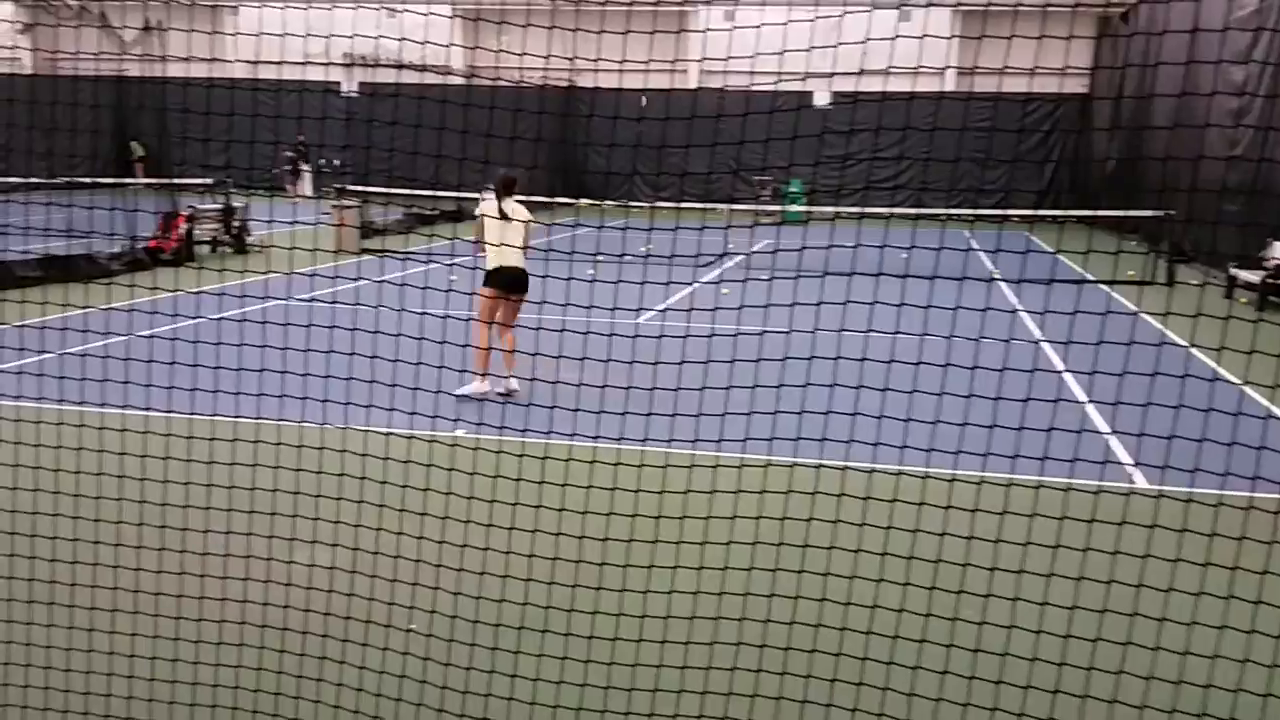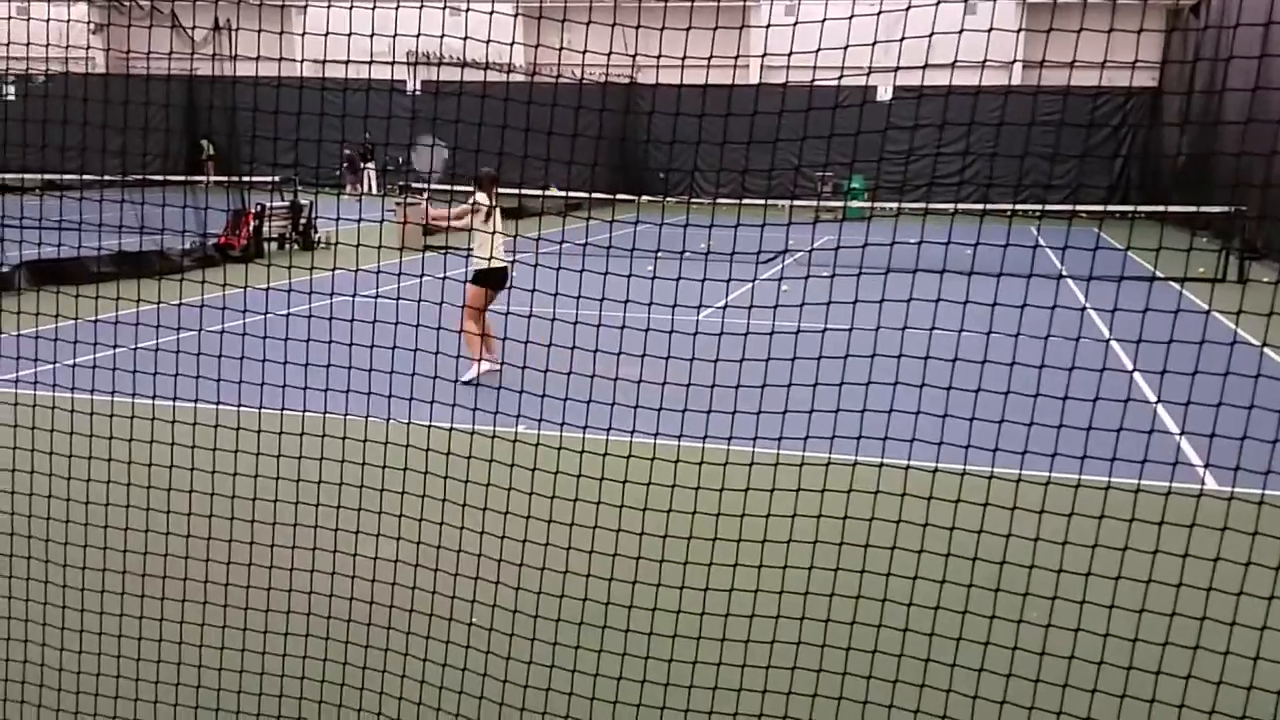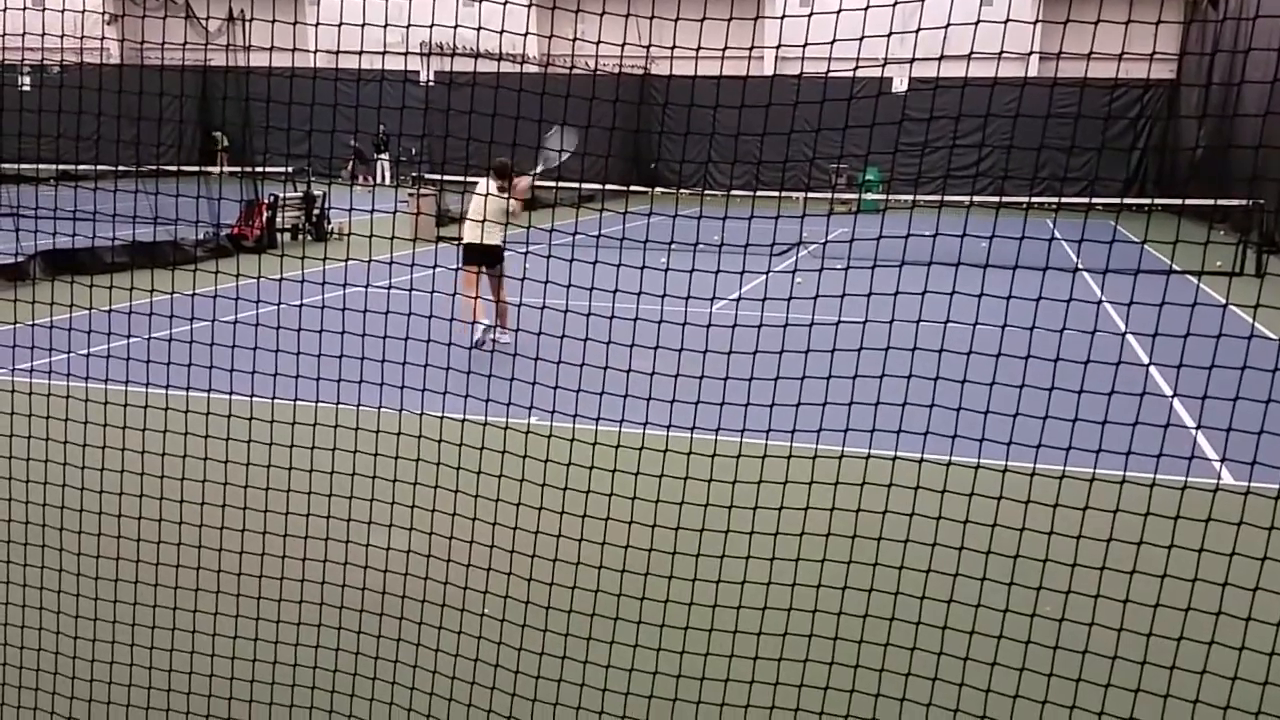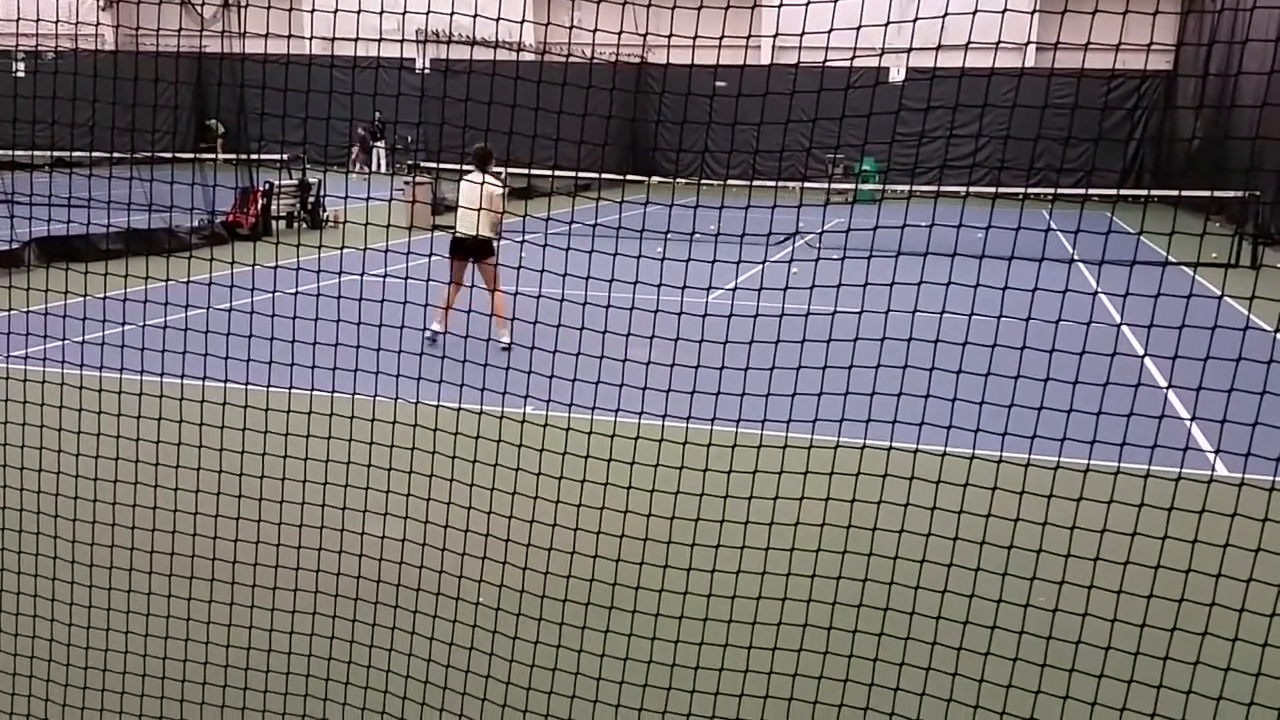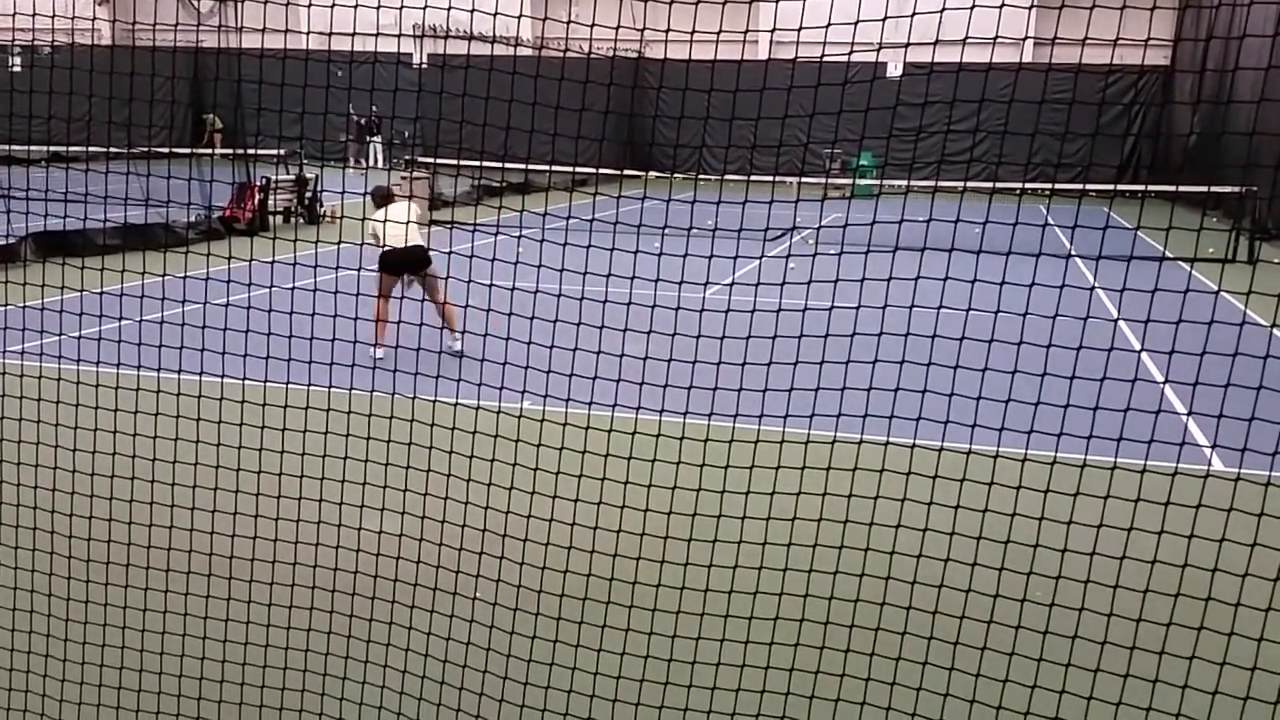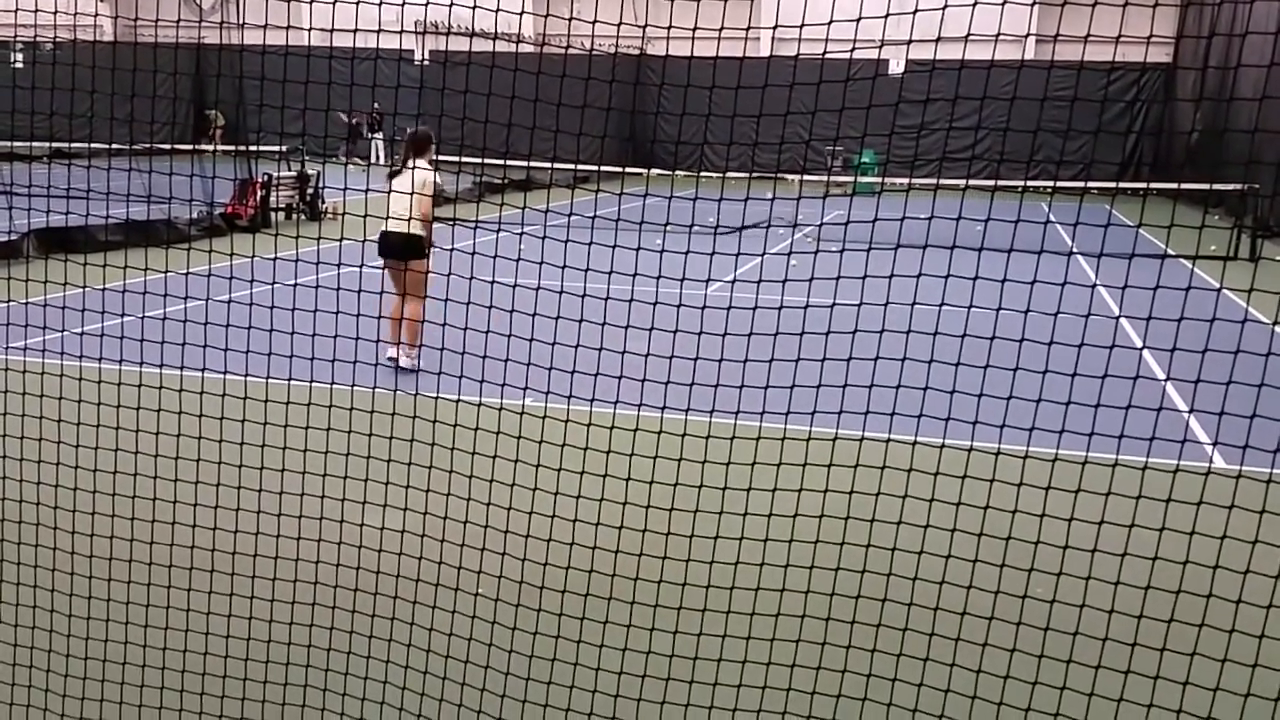
dt=0.7s
person 1, frame 1
left shoulder: (485, 205)
right shoulder: (524, 212)
left elbow: (479, 240)
left hip: (498, 271)
right hip: (519, 274)
left knee: (482, 327)
right knee: (506, 327)
left ankle: (480, 381)
right ankle: (510, 378)
person 1, frame 2
left shoulder: (480, 199)
right shoulder: (490, 204)
left elbow: (453, 214)
right elbow: (462, 224)
left wrist: (430, 212)
right wrist: (435, 222)
left hip: (489, 271)
right hip: (497, 270)
left knee: (468, 318)
right knee: (476, 314)
left ankle: (478, 364)
right ankle: (491, 359)
person 1, frame 3
left shoulder: (483, 184)
right shoulder: (510, 199)
right elbow: (516, 211)
left wrist: (518, 185)
right wrist: (522, 193)
left hip: (472, 245)
right hip: (494, 247)
left knee: (470, 293)
right knee: (498, 293)
left ankle: (479, 323)
right ankle: (503, 331)
person 1, frame 4
left shoulder: (464, 180)
right shoulder: (496, 185)
right elbow: (495, 219)
right wrist: (496, 232)
left hip: (459, 238)
right hip: (481, 241)
left knee: (454, 286)
right knee: (495, 290)
left ankle: (438, 324)
right ankle: (503, 336)
person 1, frame 5
left shoulder: (375, 217)
right shoulder: (409, 206)
right wrist: (412, 272)
left hip: (391, 254)
right hip: (417, 251)
left knee: (383, 298)
right knee: (437, 296)
left ankle: (378, 347)
right ankle: (456, 339)
person 1, frame 6
left shoulder: (399, 171)
right shoulder: (428, 173)
left elbow: (394, 206)
right elbow: (426, 214)
right wrist: (428, 238)
left hip: (387, 236)
right hip: (409, 239)
left knee: (400, 294)
right knee: (416, 298)
left ankle: (394, 349)
right ankle: (408, 354)
